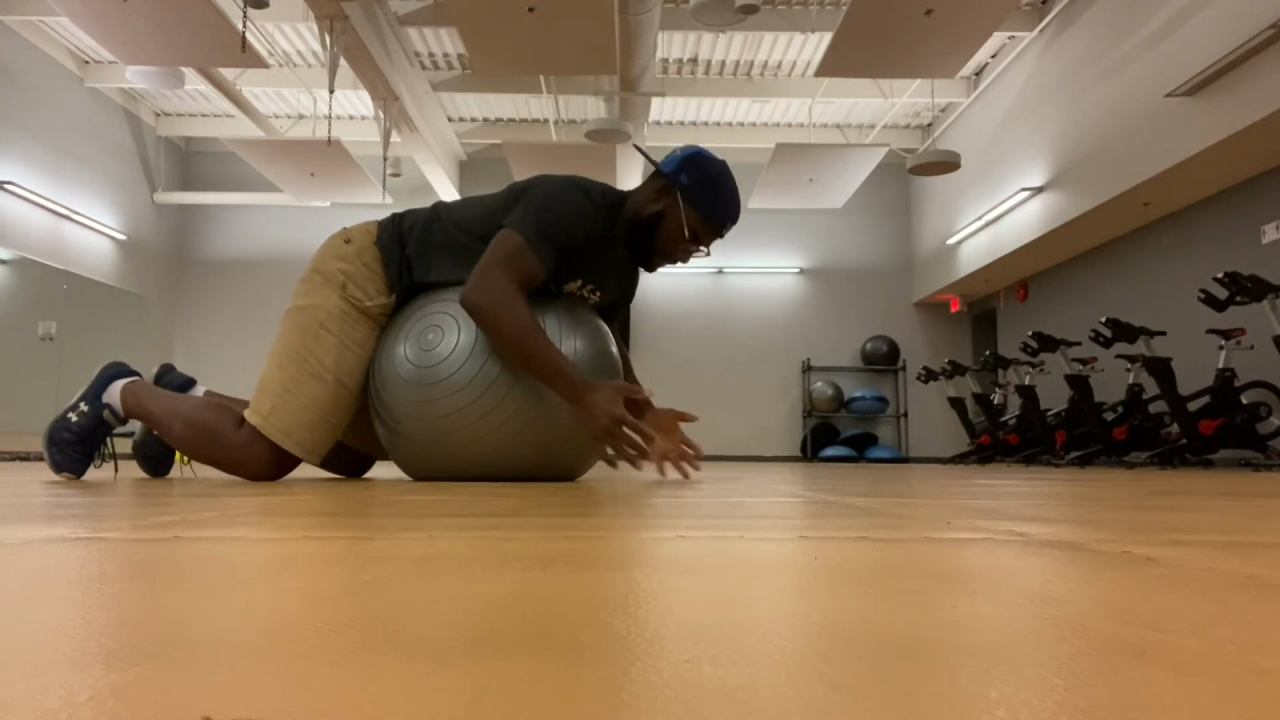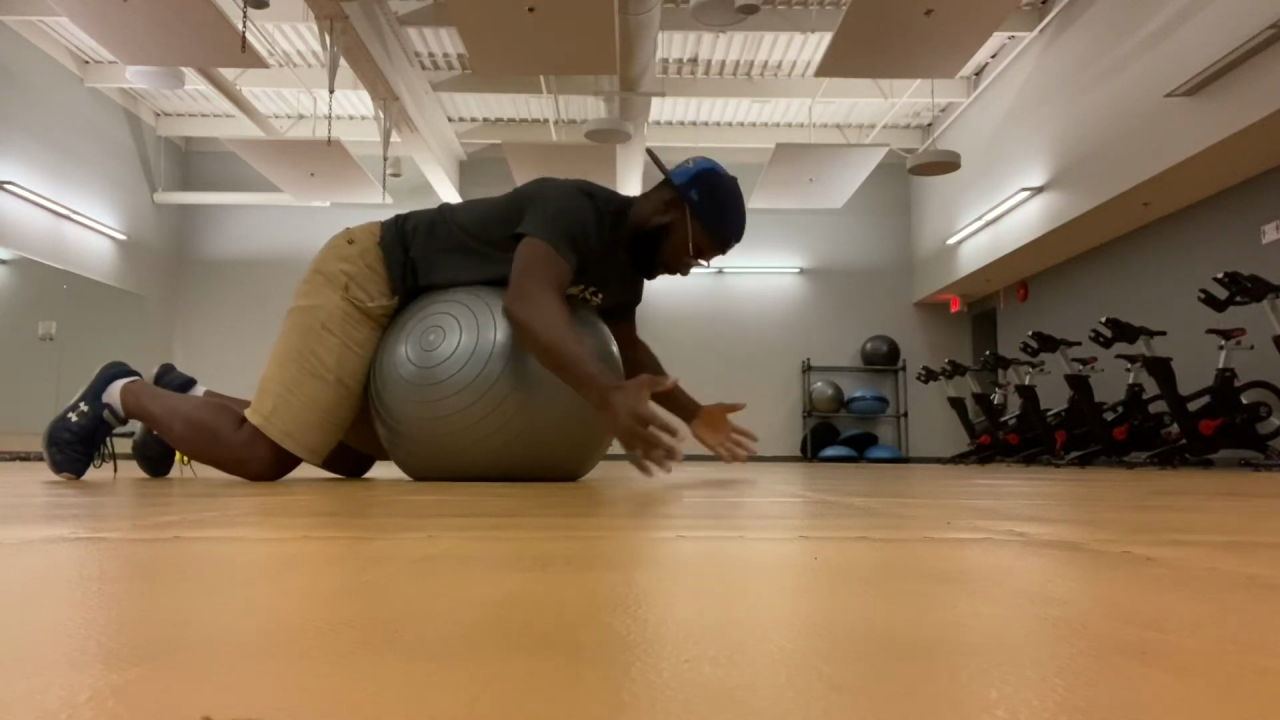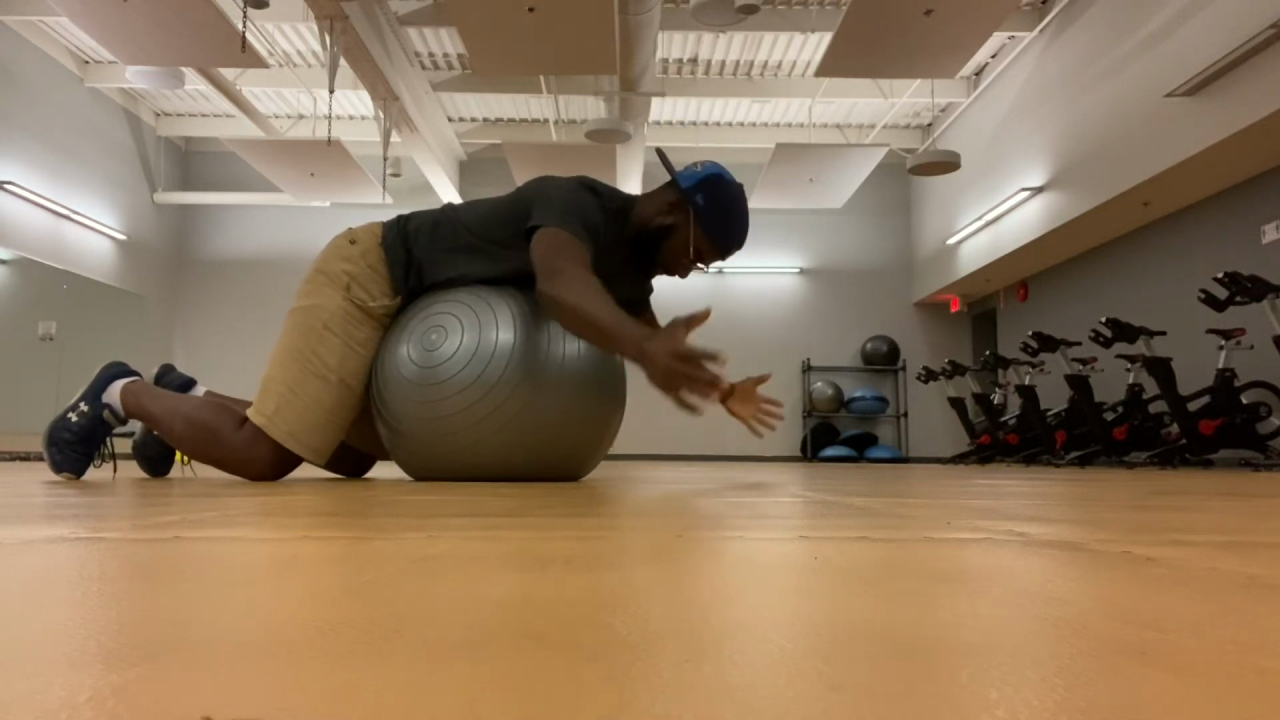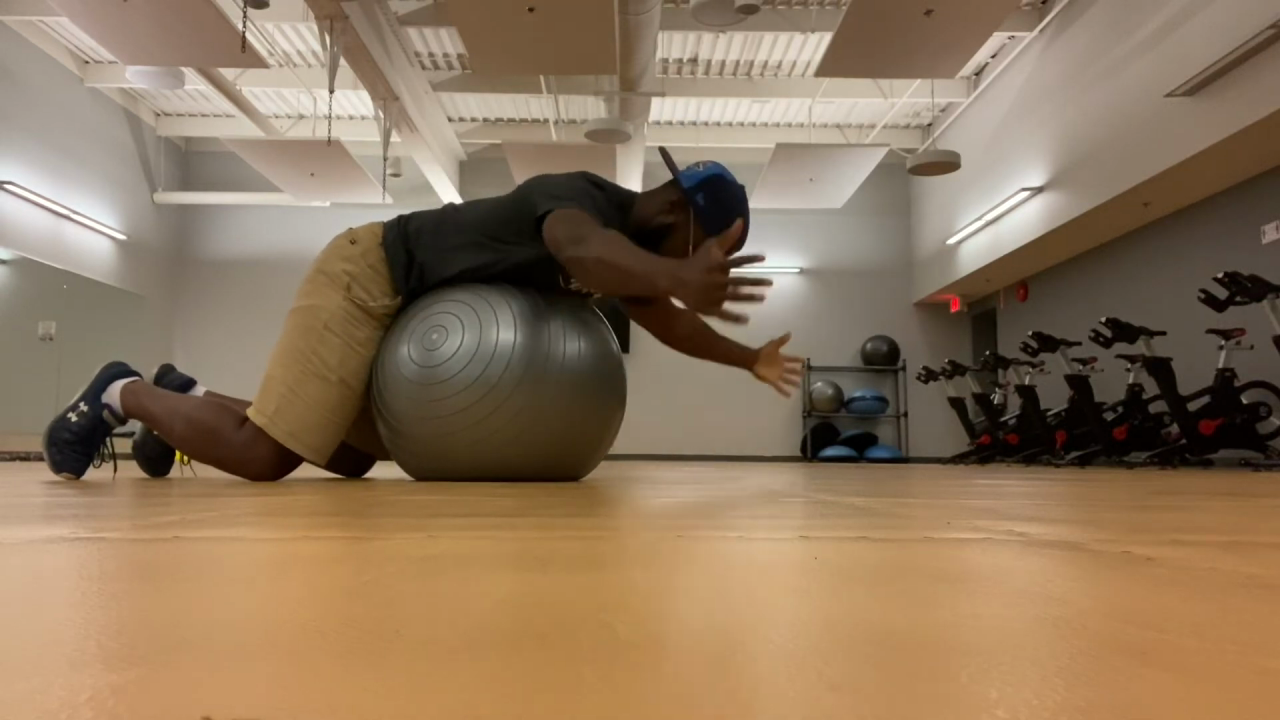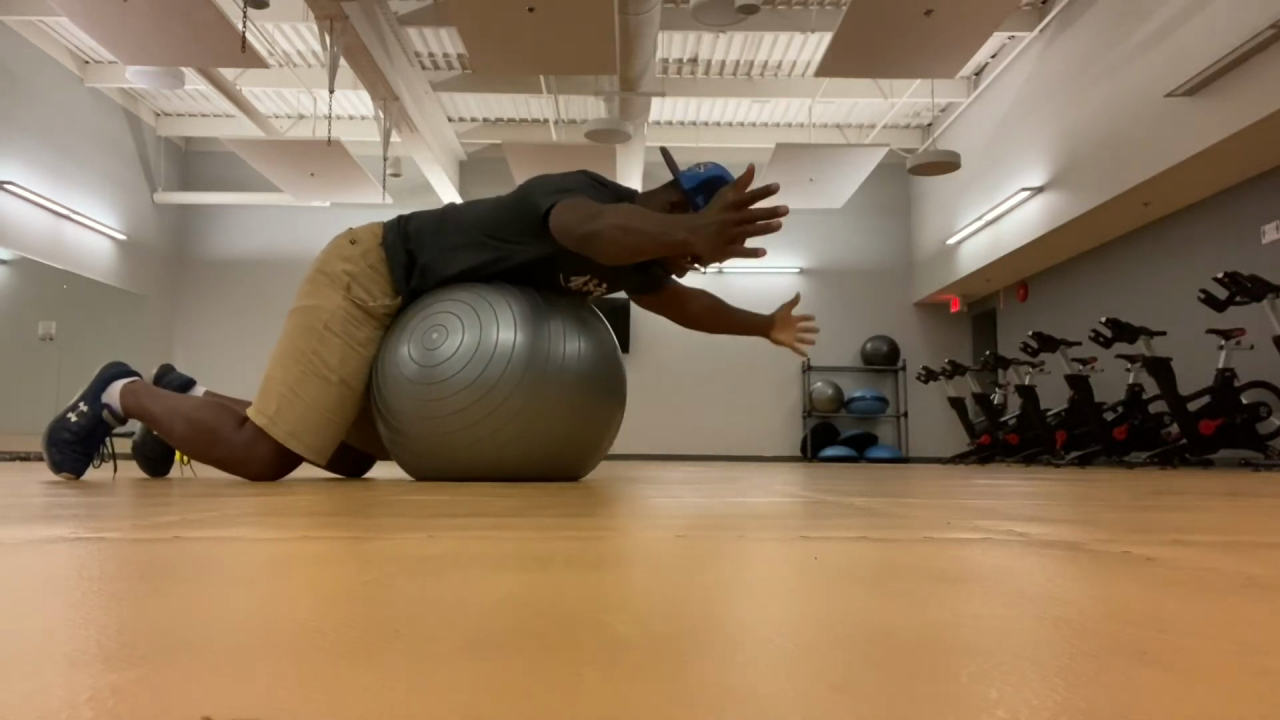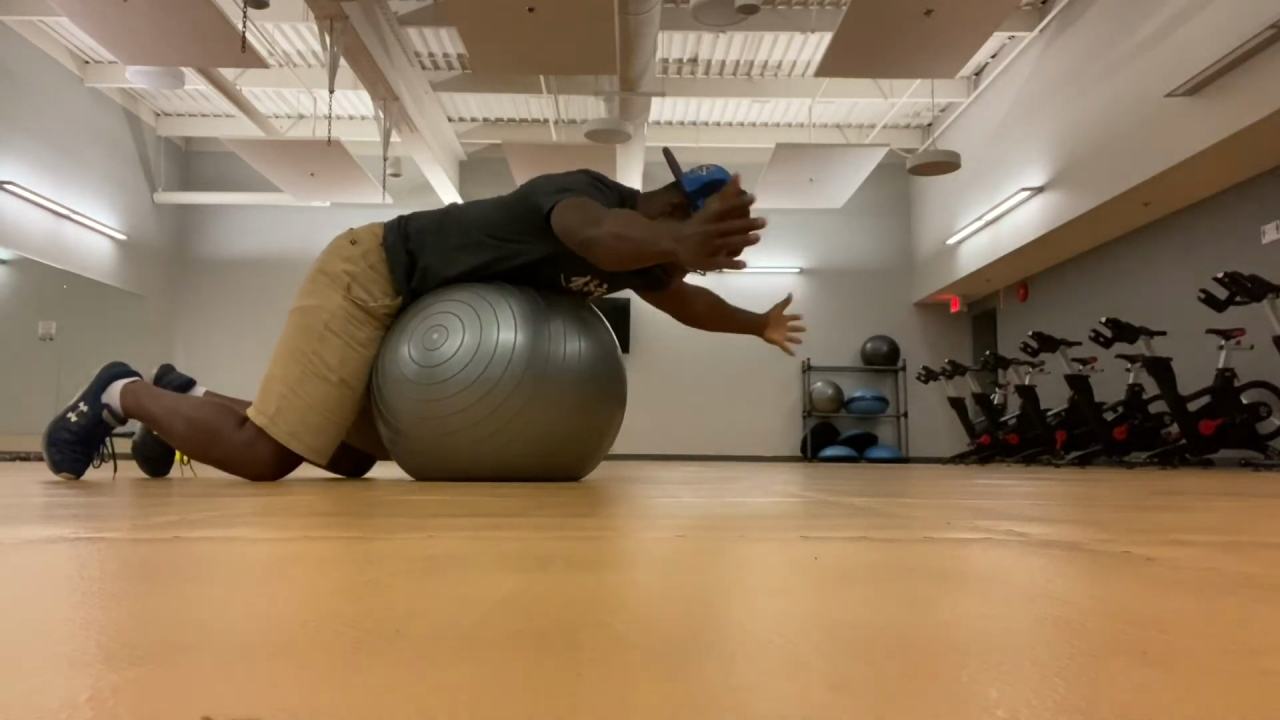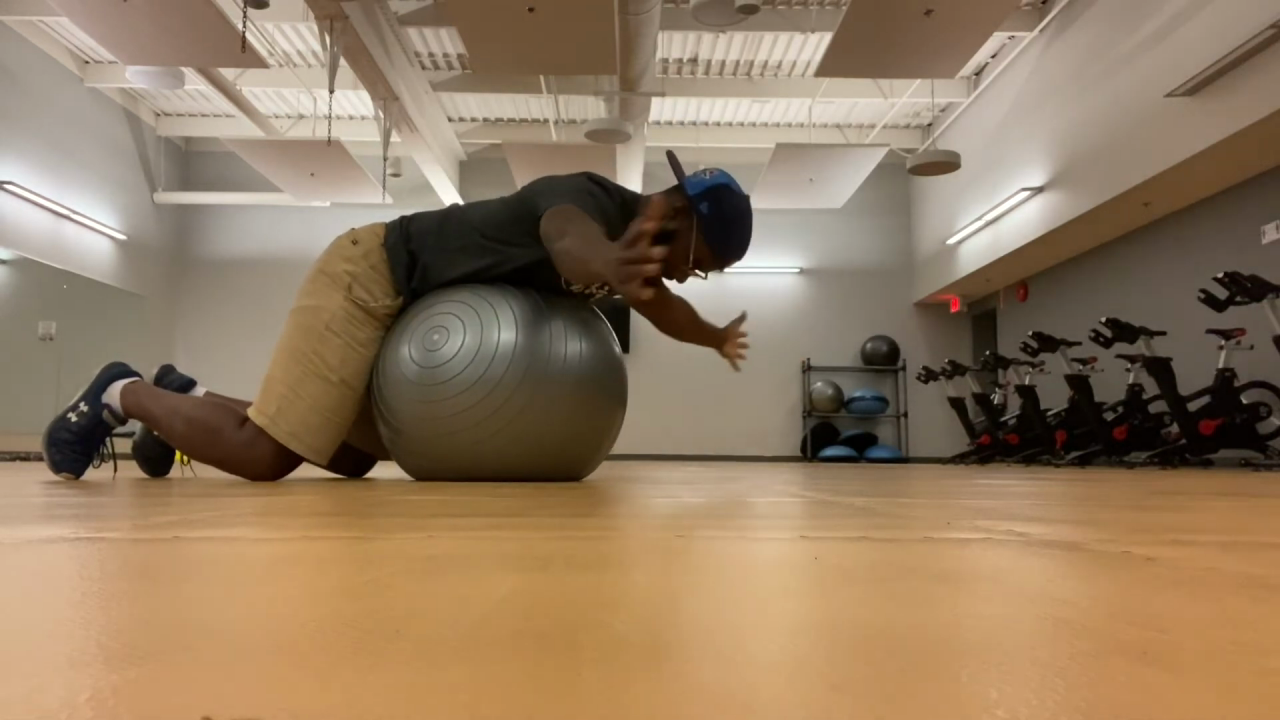
dt=0.2s
person 1, frame 1
left shoulder: (620, 269)
right shoulder: (571, 206)
right elbow: (486, 295)
left wrist: (649, 414)
right wrist: (582, 395)
left hip: (410, 312)
right hip: (365, 276)
left knee: (348, 456)
right knee: (259, 455)
left ankle: (185, 395)
right ankle: (124, 393)
person 1, frame 2
left shoulder: (623, 269)
right shoulder: (575, 209)
left elbow: (627, 348)
right elbow: (529, 306)
left wrist: (695, 412)
right wrist: (609, 397)
left hip: (413, 315)
right hip: (368, 276)
left knee: (349, 457)
right knee: (260, 454)
left ankle: (188, 394)
right ankle: (124, 394)
person 1, frame 3
left shoulder: (631, 257)
right shoulder: (580, 206)
left elbow: (640, 324)
right elbow: (561, 287)
left wrist: (723, 388)
right wrist: (650, 353)
left hip: (413, 312)
right hip: (369, 278)
left knee: (350, 457)
right knee: (262, 455)
left ankle: (186, 395)
right ankle: (124, 396)
person 1, frame 4
left shoulder: (629, 241)
right shoulder: (581, 199)
left elbow: (664, 314)
right elbow: (584, 253)
left wrist: (749, 356)
right wrist: (681, 274)
left hip: (412, 313)
right hip: (369, 279)
left knee: (349, 457)
right knee: (261, 455)
left ankle: (188, 395)
right ankle: (124, 394)
person 1, frame 5
left shoulder: (630, 249)
right shoulder: (586, 198)
left elbow: (679, 302)
right elbow: (598, 232)
left wrist: (762, 325)
right wrist: (692, 232)
left hip: (413, 311)
right hip: (370, 278)
left knee: (350, 456)
right knee: (263, 454)
left ankle: (188, 395)
right ankle: (126, 393)
person 1, frame 6
left shoulder: (637, 245)
right shoulder: (590, 197)
left elbow: (686, 299)
right elbow: (599, 237)
left wrist: (756, 325)
right wrist: (676, 239)
left hip: (413, 309)
right hip: (372, 276)
left knee: (349, 456)
right knee: (263, 453)
left ankle: (188, 394)
right ankle: (124, 394)
person 1, frame 7
left shoulder: (633, 236)
right shoulder: (590, 202)
left elbow: (655, 302)
right elbow: (566, 246)
left wrist: (713, 337)
right wrist: (606, 261)
left hip: (409, 310)
right hip: (371, 278)
left knee: (348, 456)
right knee: (262, 454)
left ankle: (188, 395)
right ankle: (125, 394)
